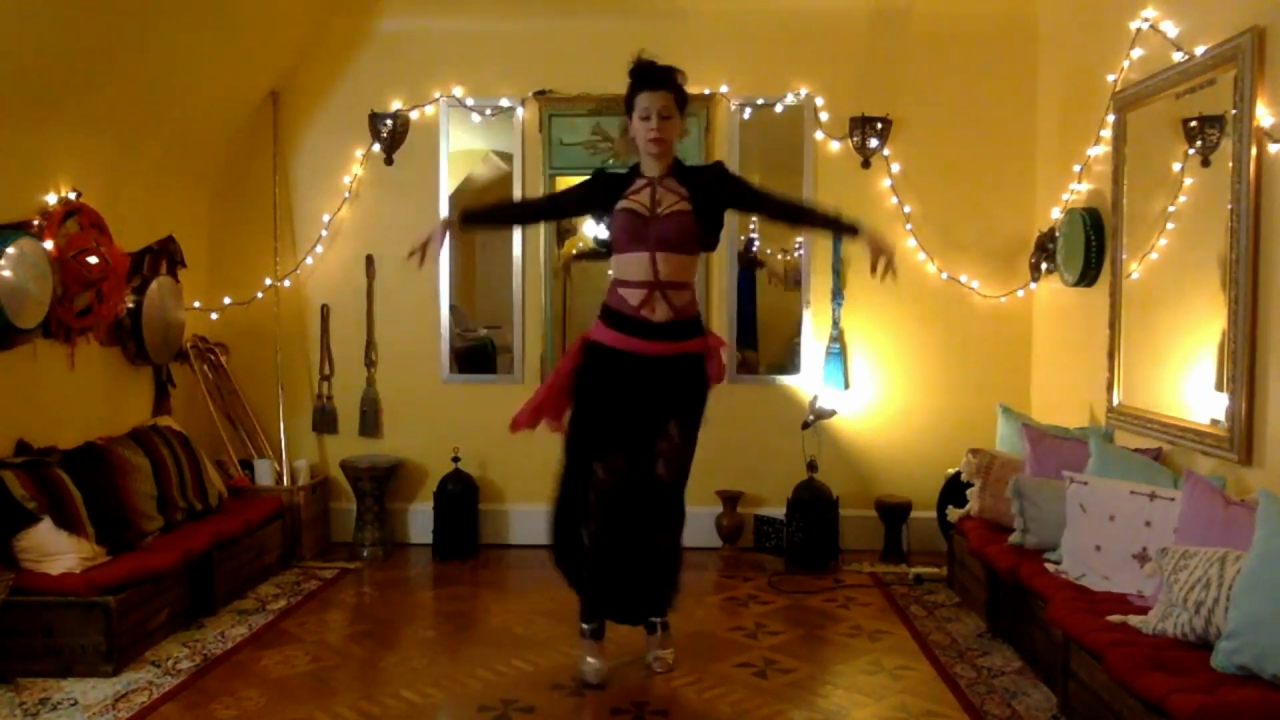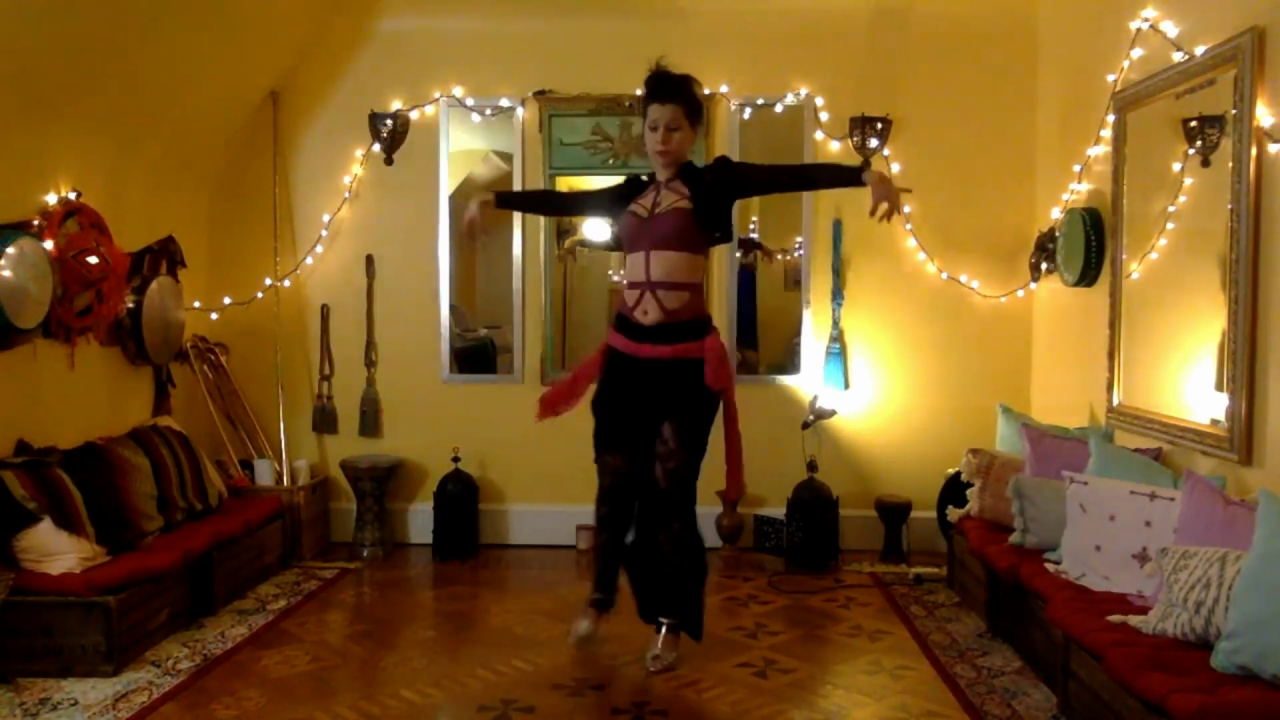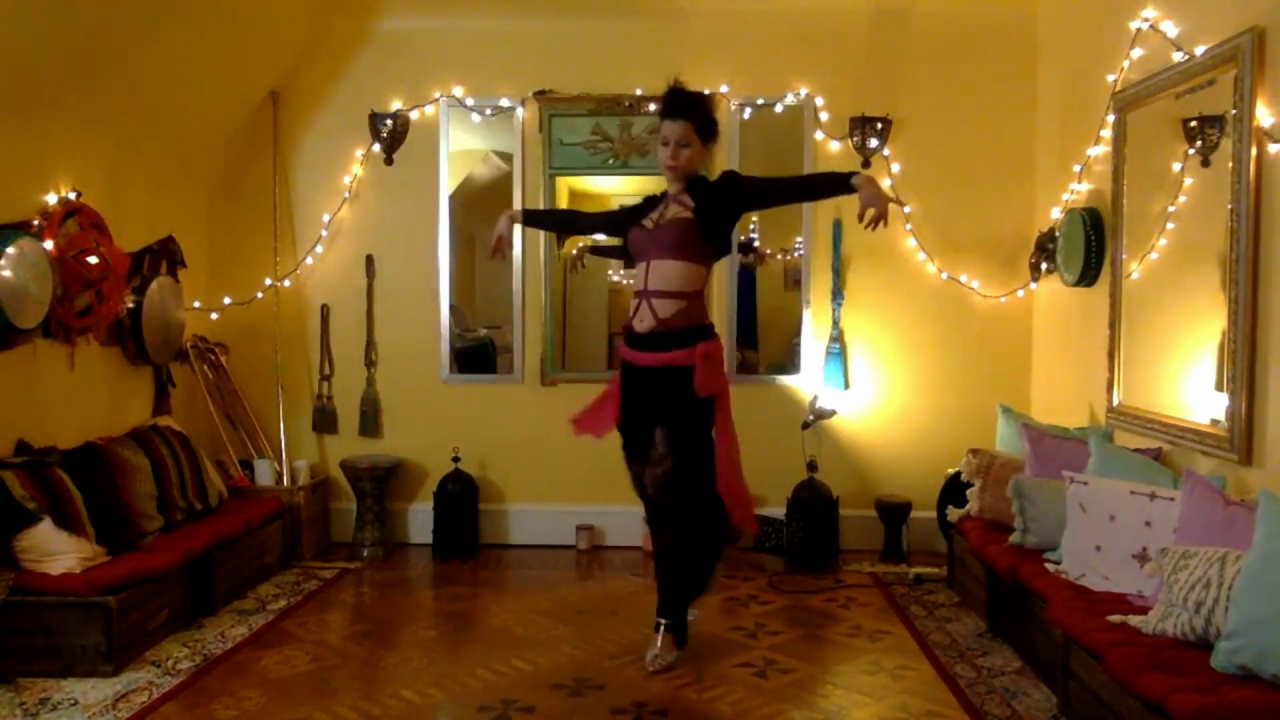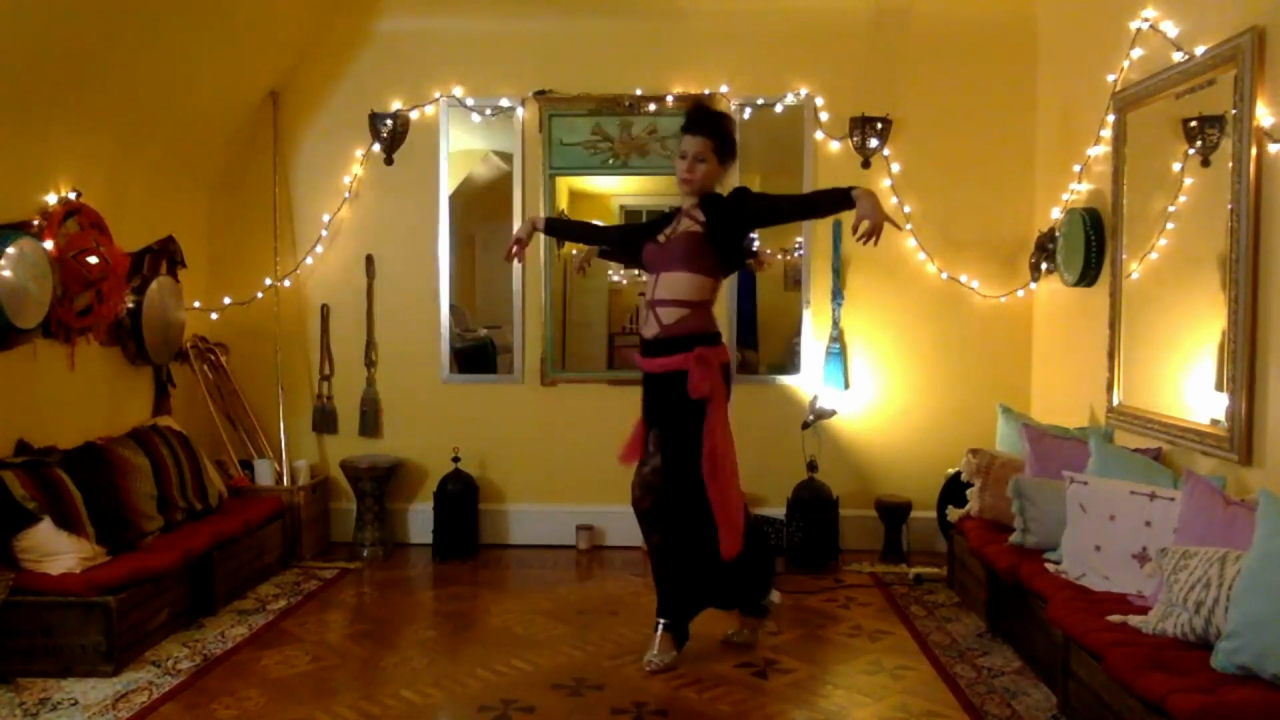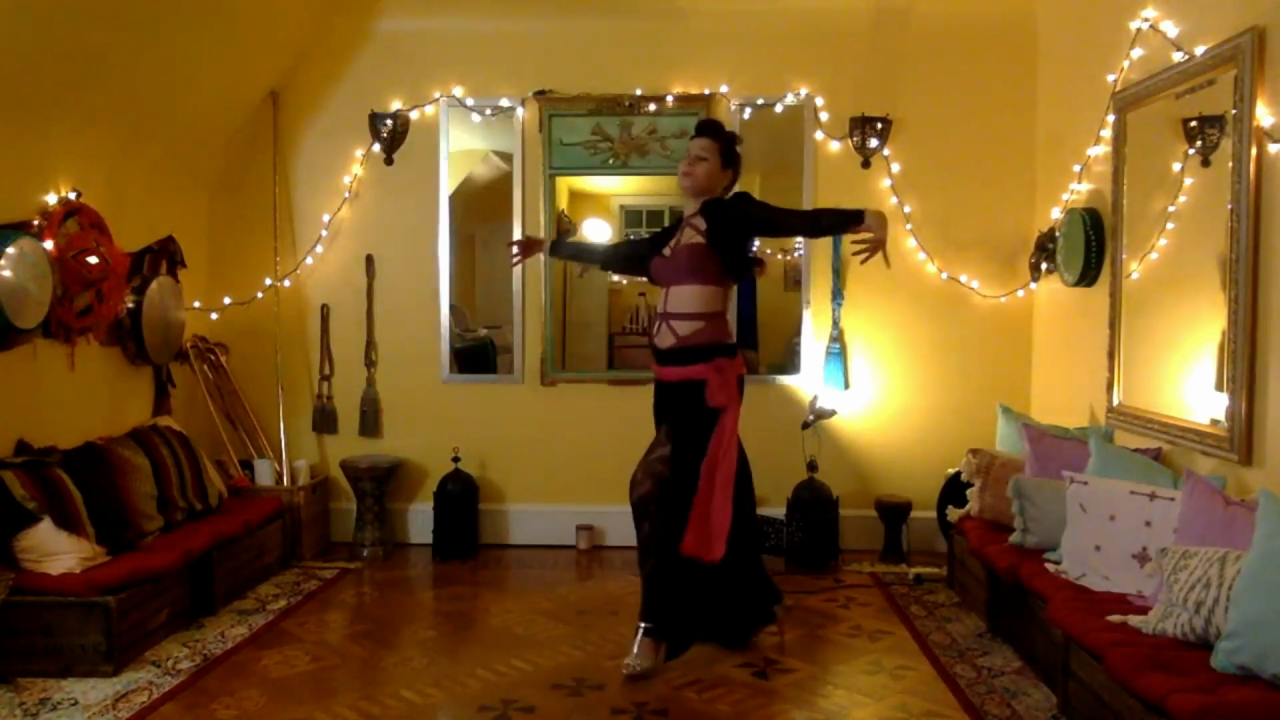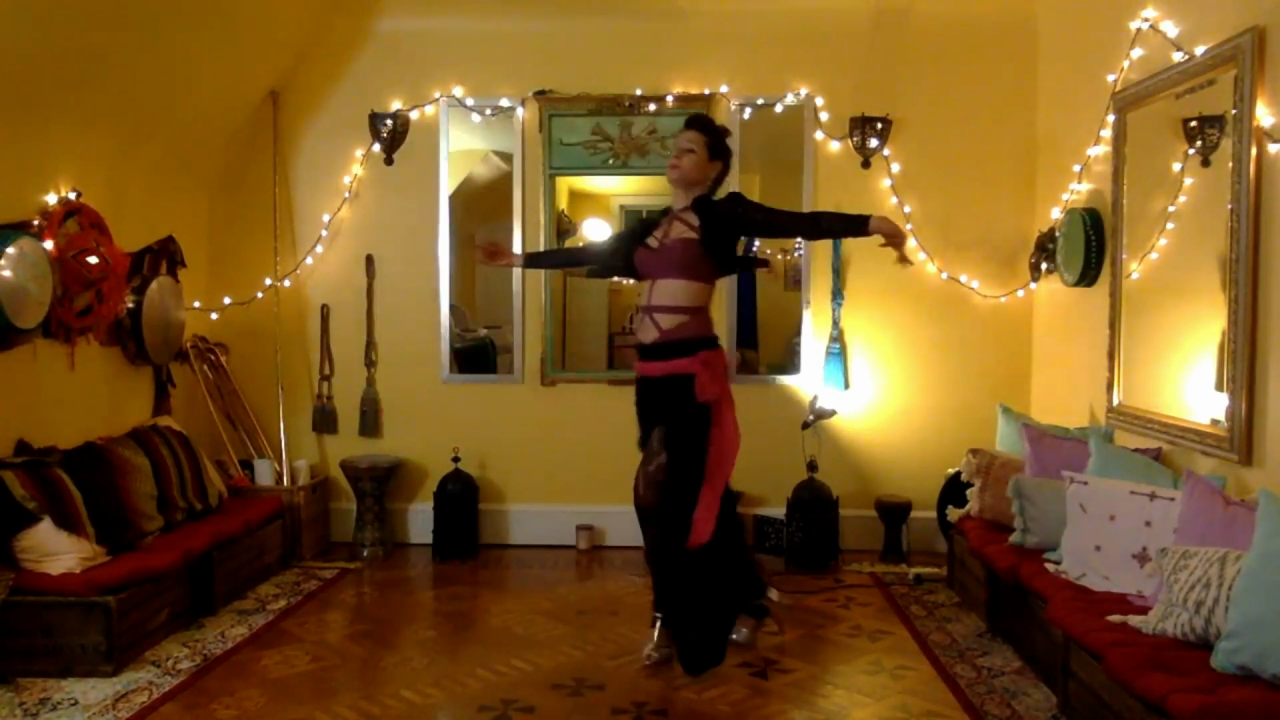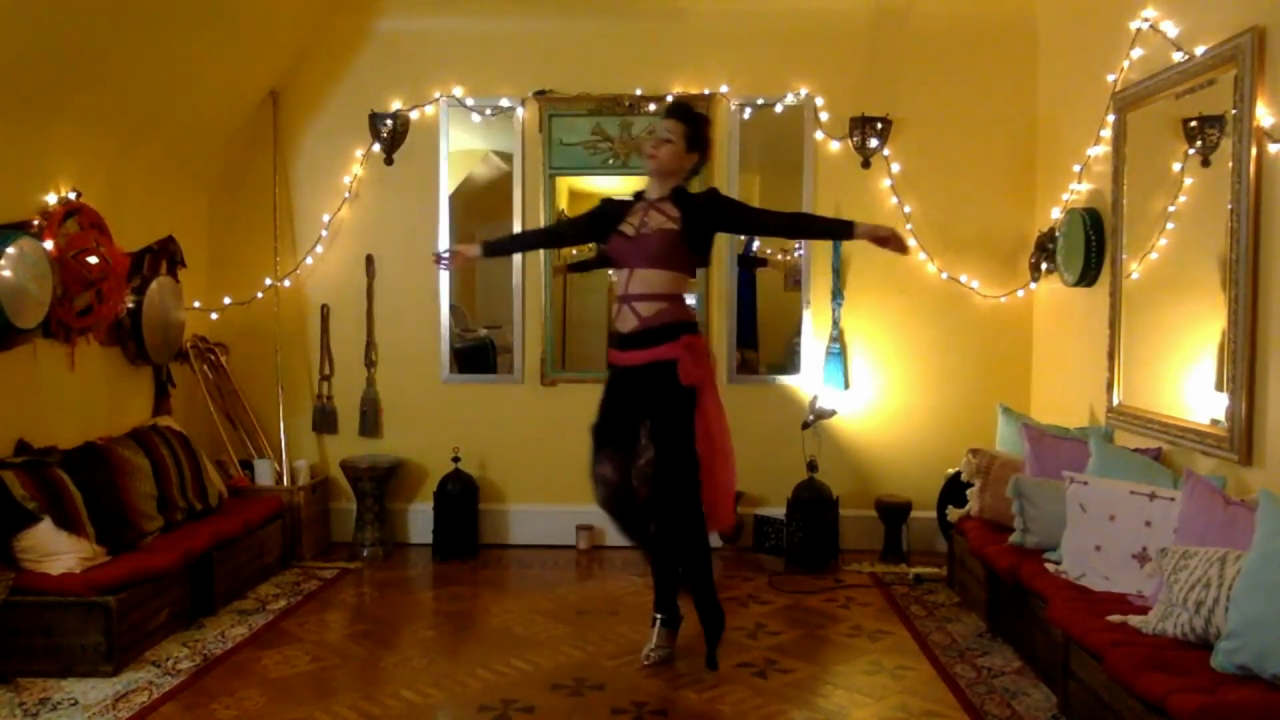
dt=0.2s
person 1, frame 1
left shoulder: (708, 183)
right shoulder: (608, 187)
left elbow: (781, 208)
right elbow: (537, 209)
left wrist: (860, 232)
right wrist: (454, 220)
left hip: (682, 354)
right hip: (615, 349)
left knee: (664, 490)
right knee: (605, 488)
left ankle: (656, 619)
right ankle: (592, 626)
person 1, frame 2
left shoulder: (715, 181)
right shoulder: (630, 193)
left elbow: (797, 176)
right elbow: (562, 201)
left wrist: (866, 174)
right wrist: (492, 199)
left hip: (685, 354)
right hip: (627, 353)
left knee: (670, 489)
right knee: (617, 481)
left ankle: (671, 622)
right ankle: (601, 597)
person 1, frame 3
left shoulder: (719, 196)
right shoulder: (647, 210)
left elbow: (795, 187)
right elbow: (585, 221)
left wrist: (859, 181)
right wrist: (518, 215)
left hip: (686, 360)
right hip: (638, 359)
left knee: (670, 490)
right knee: (651, 486)
left ankle: (670, 625)
right ankle: (685, 580)
person 1, frame 4
left shoulder: (730, 211)
right shoulder: (664, 224)
left elbow: (801, 205)
right elbow: (606, 235)
left wrist: (860, 196)
right wrist: (540, 223)
left hip: (693, 366)
right hip: (657, 367)
left knee: (654, 492)
right knee: (681, 491)
left ankle: (670, 623)
right ankle: (751, 595)
person 1, frame 5
left shoulder: (733, 216)
right shoulder: (671, 234)
left elbow: (802, 222)
right elbow: (614, 255)
left wrist: (868, 217)
right wrist: (551, 244)
left hip: (708, 374)
right hip: (672, 377)
left knee: (651, 490)
right knee: (712, 496)
left ankle: (655, 629)
right ankle: (755, 607)
person 1, frame 6
left shoulder: (722, 214)
right shoulder: (650, 227)
left elbow: (798, 223)
right elbow: (591, 254)
left wrist: (873, 222)
right wrist: (521, 258)
left hip: (692, 371)
right hip: (652, 373)
left knee: (656, 492)
right knee: (695, 493)
left ankle: (670, 621)
right ankle: (748, 599)
person 1, frame 7
left shoulder: (700, 207)
right shoulder: (616, 212)
left elbow: (775, 223)
right elbow: (552, 234)
left wrist: (858, 229)
right wrist: (480, 250)
left hip: (670, 358)
right hip: (626, 363)
left knee: (657, 486)
right knee: (612, 483)
left ankle: (668, 616)
right ankle: (683, 576)
